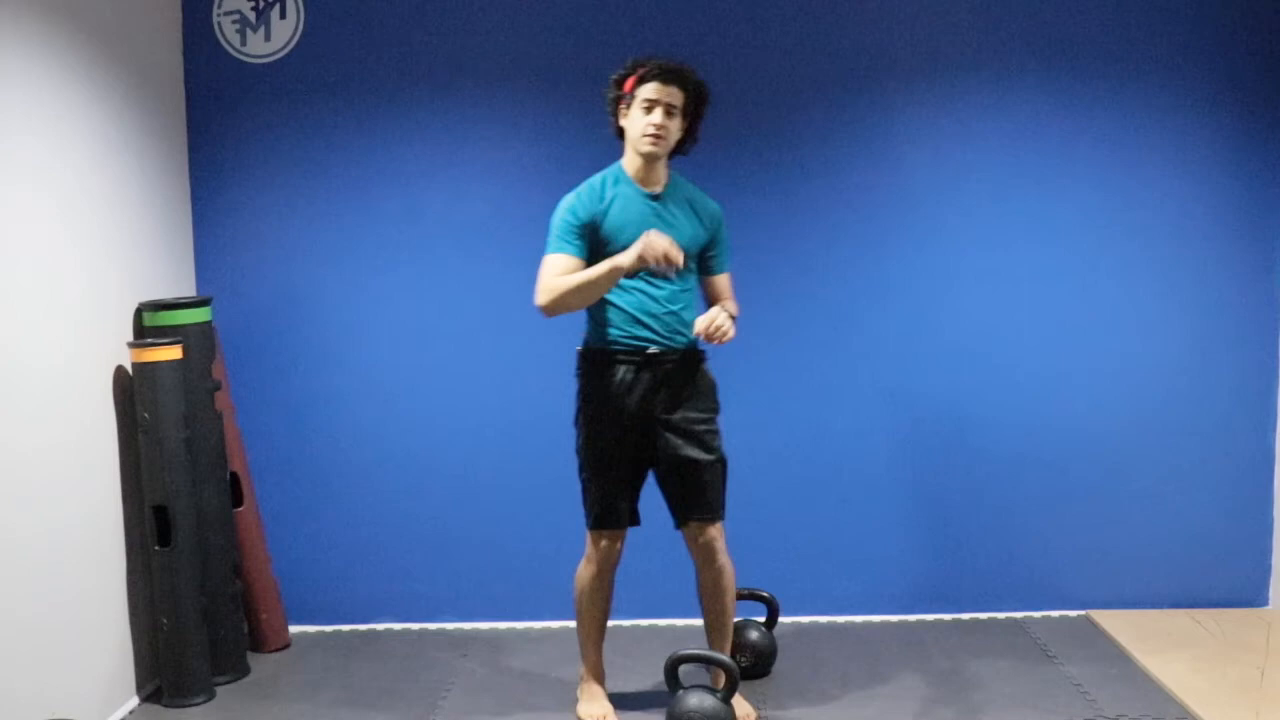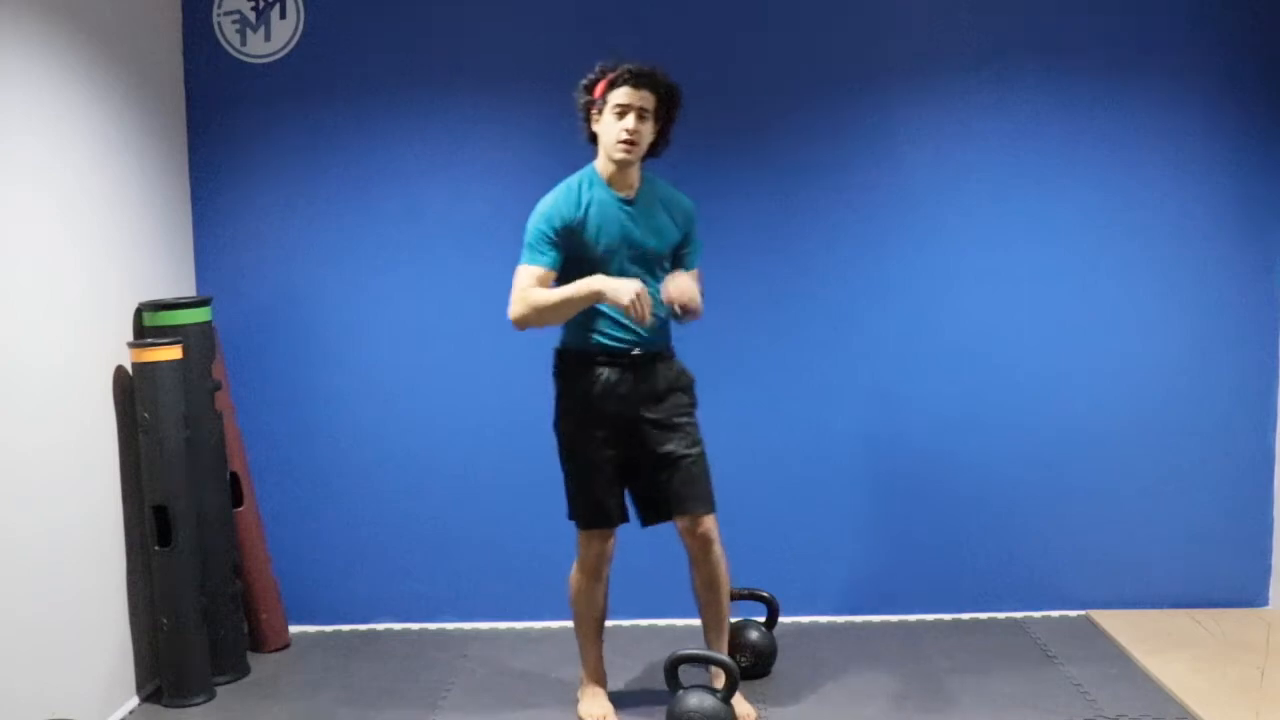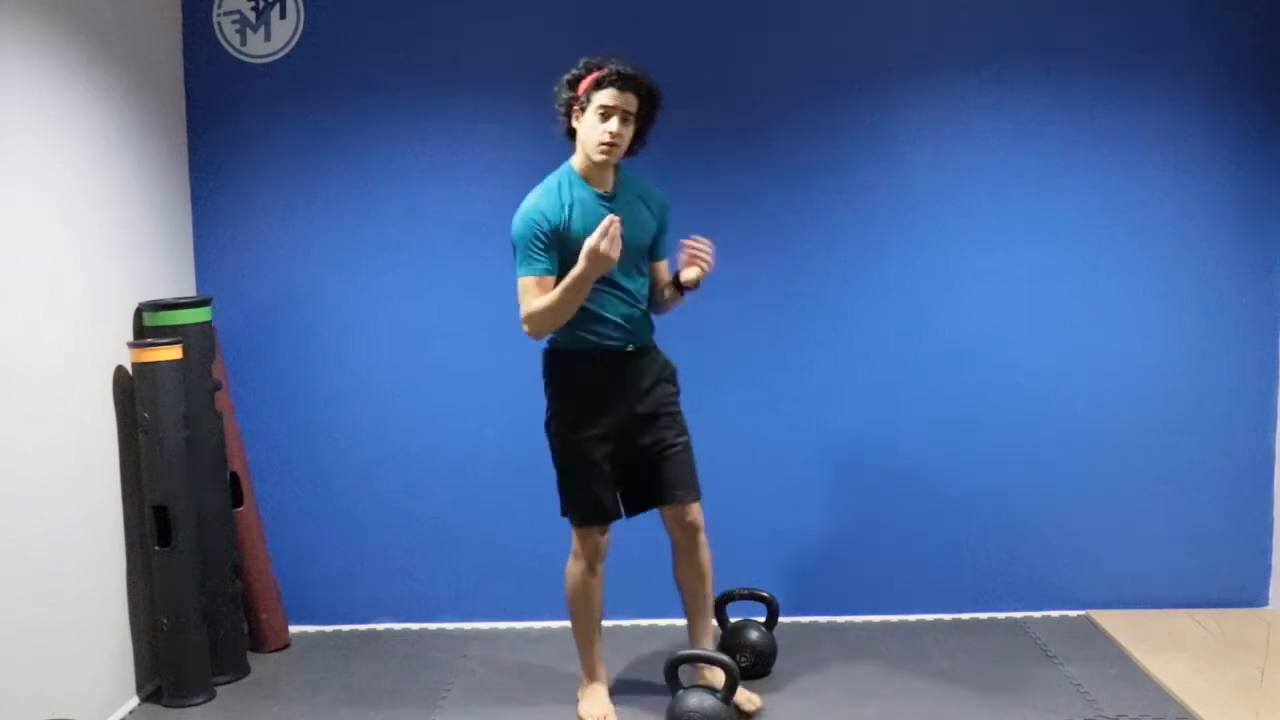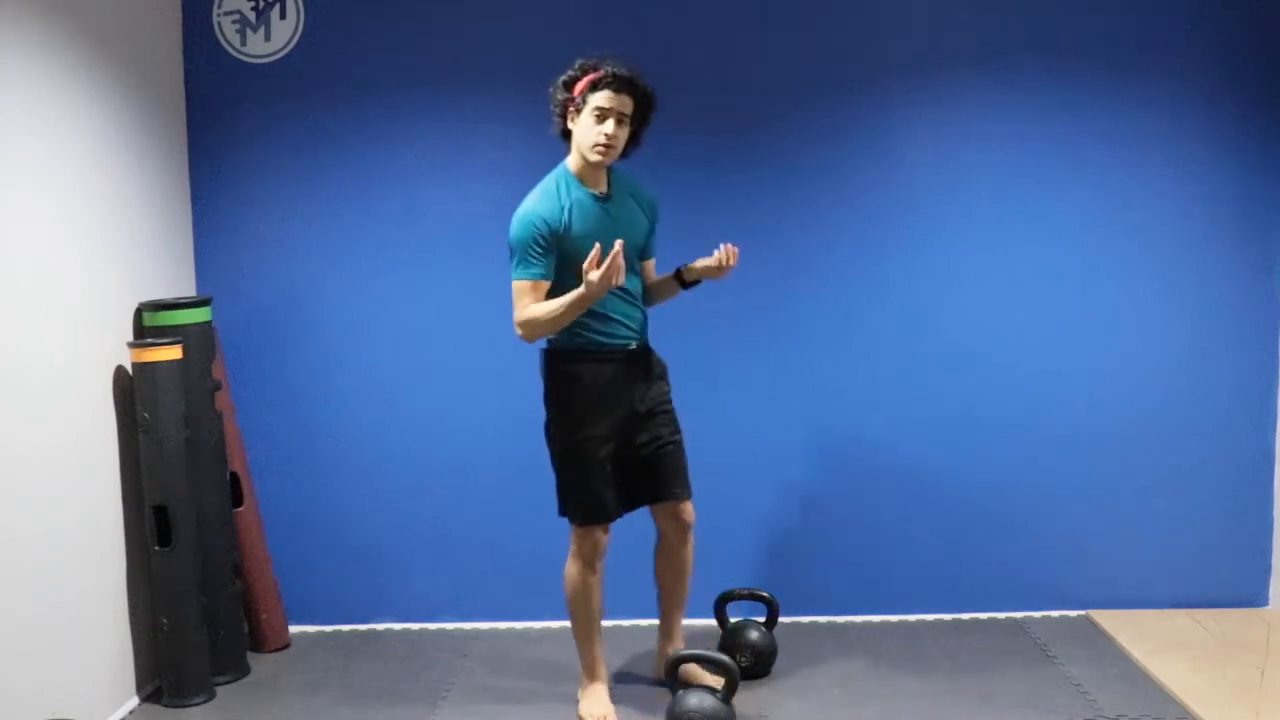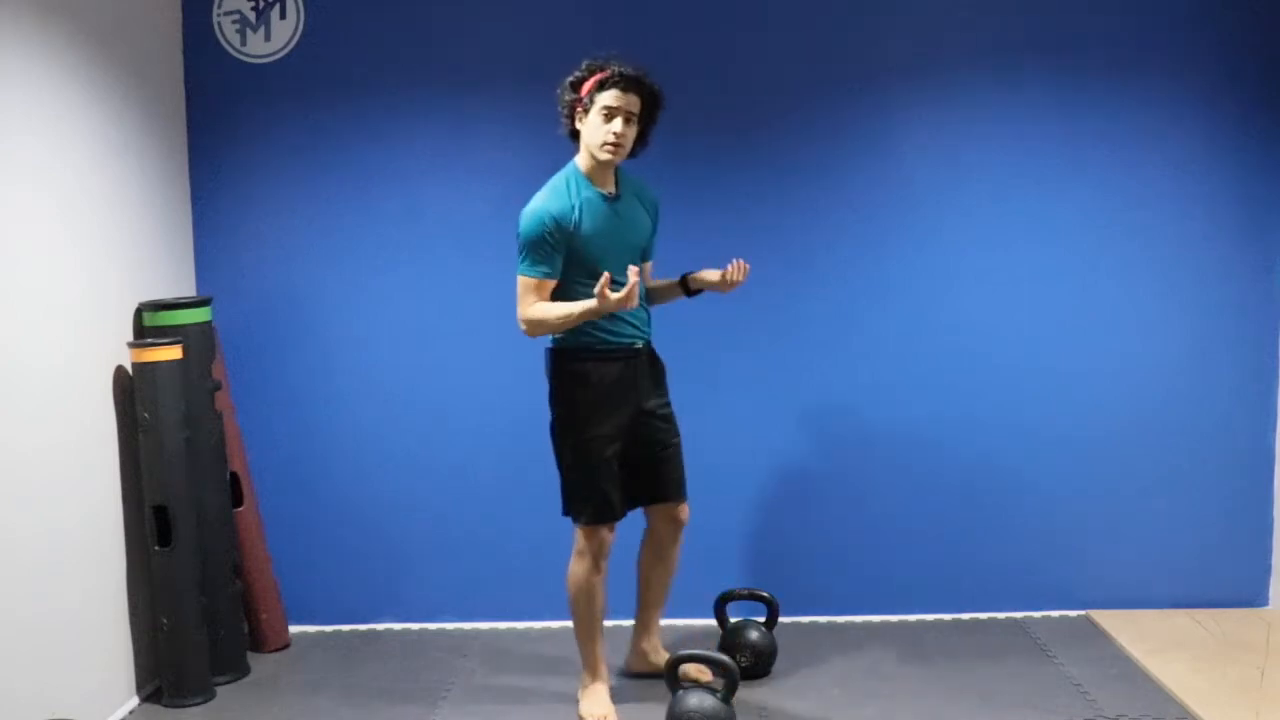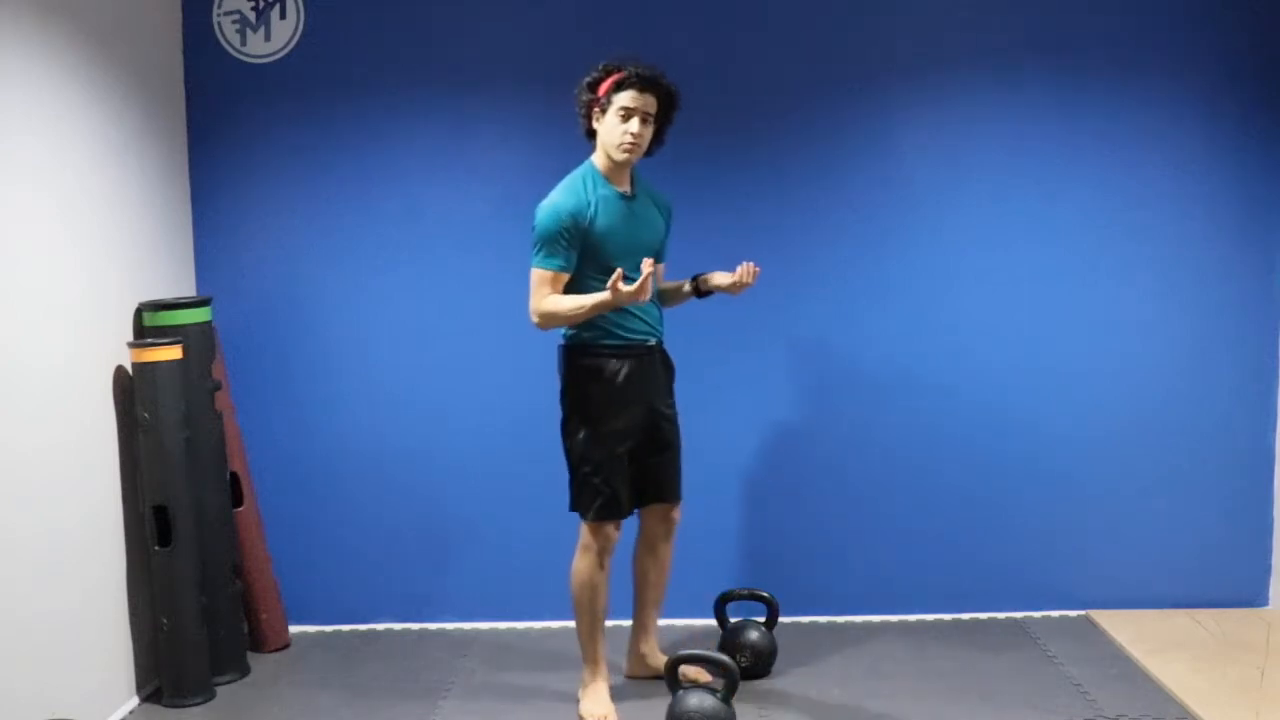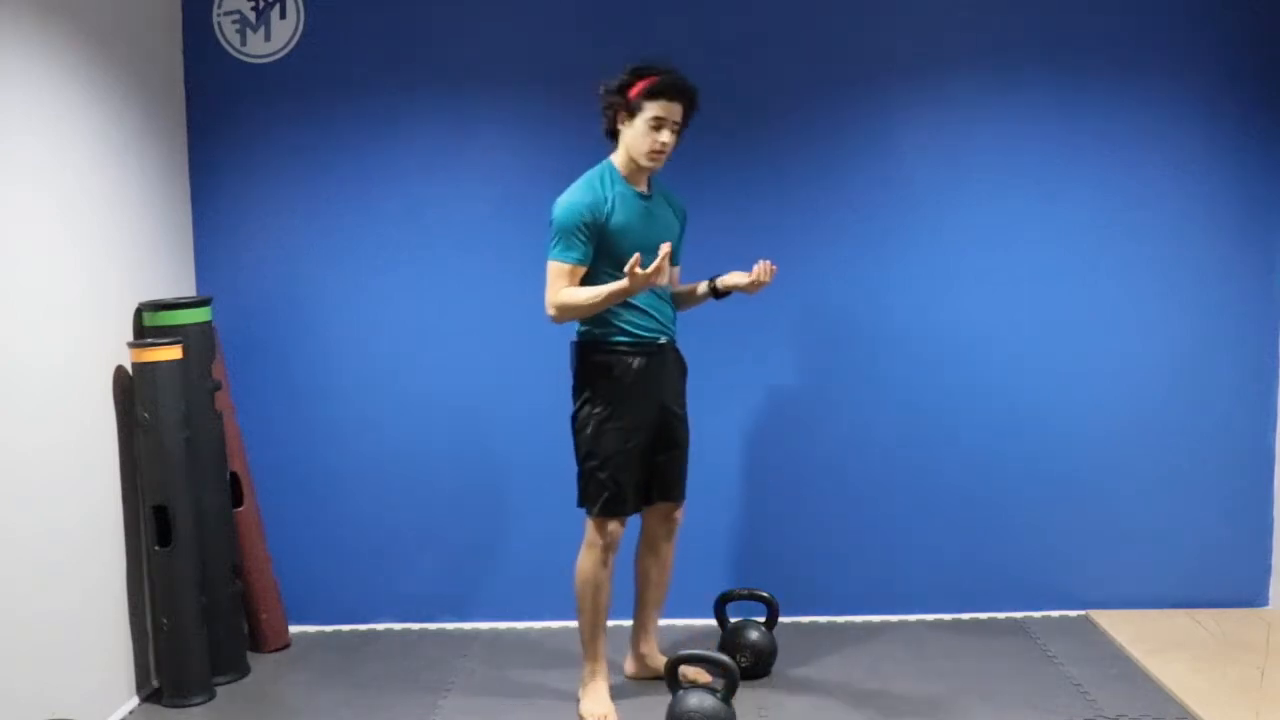
dt=0.2s
person 1, frame 1
left shoulder: (705, 210)
right shoulder: (586, 202)
left elbow: (723, 299)
right elbow: (548, 296)
left wrist: (721, 320)
right wrist: (627, 260)
left hip: (685, 380)
right hip: (612, 379)
left knee: (709, 537)
right knee: (604, 543)
person 1, frame 2
left shoulder: (677, 209)
right shoulder: (560, 207)
right elbow: (521, 311)
left wrist: (687, 299)
right wrist: (595, 287)
left hip: (662, 378)
right hip: (592, 382)
left knee: (701, 530)
right knee: (595, 544)
person 1, frame 3
left shoulder: (650, 200)
right shoulder: (541, 210)
right elbow: (534, 321)
left wrist: (687, 276)
right wrist: (587, 269)
left hip: (648, 372)
right hip: (581, 380)
left knee: (689, 519)
right knee: (591, 539)
left ankle: (707, 662)
person 1, frame 4
left shoulder: (640, 199)
right shoulder: (540, 212)
right elbow: (526, 322)
left wrist: (692, 274)
right wrist: (588, 292)
left hip: (643, 372)
right hip: (581, 380)
left knee: (678, 516)
right knee: (590, 539)
left ankle: (671, 649)
person 1, frame 5
left shoulder: (642, 200)
right shoulder: (549, 209)
right elbow: (529, 316)
left wrist: (696, 283)
right wrist: (597, 306)
left hip: (644, 372)
right hip: (586, 379)
left knee: (670, 516)
right knee: (594, 535)
left ankle: (646, 647)
person 1, frame 6
left shoulder: (655, 203)
right shoulder: (565, 205)
right elbow: (542, 309)
left wrist: (704, 284)
right wrist: (612, 299)
left hip: (652, 369)
right hip: (597, 375)
left knee: (662, 516)
right knee: (599, 531)
left ankle: (644, 650)
person 1, frame 7
left shoulder: (669, 204)
right shoulder: (582, 201)
right elbow: (557, 303)
left wrist: (721, 284)
right wrist: (627, 285)
left hip: (664, 367)
right hip: (608, 372)
left knee: (665, 516)
right knee: (606, 528)
left ankle: (644, 651)
